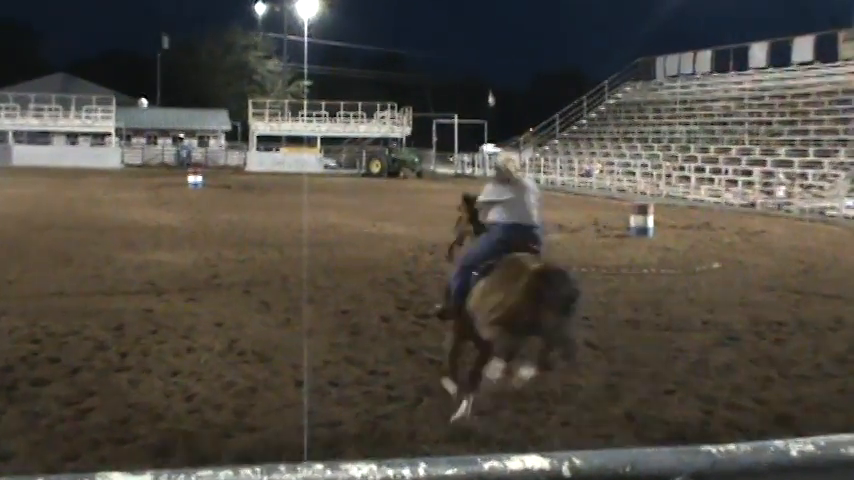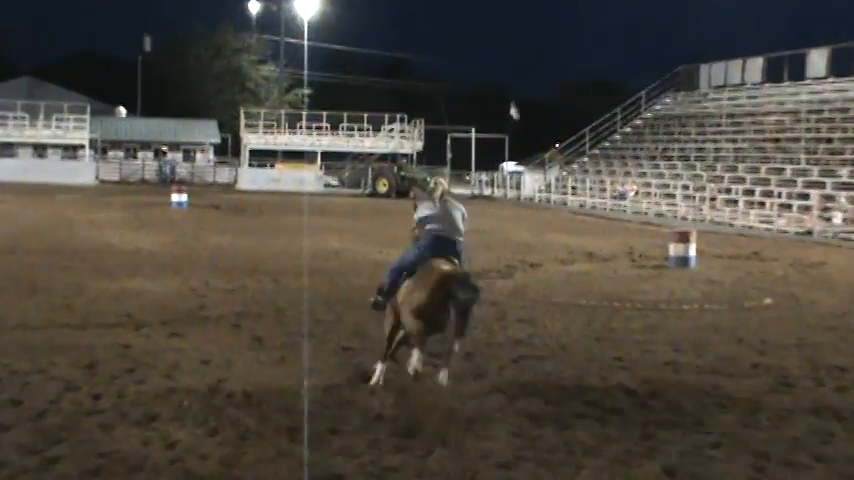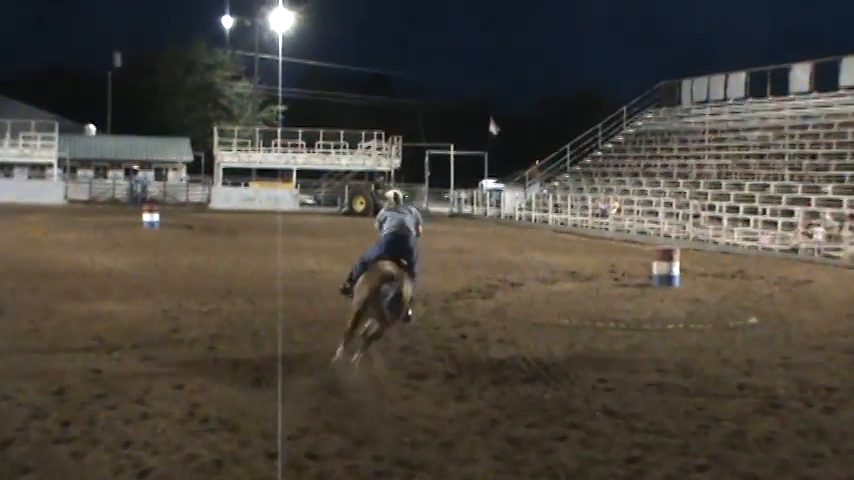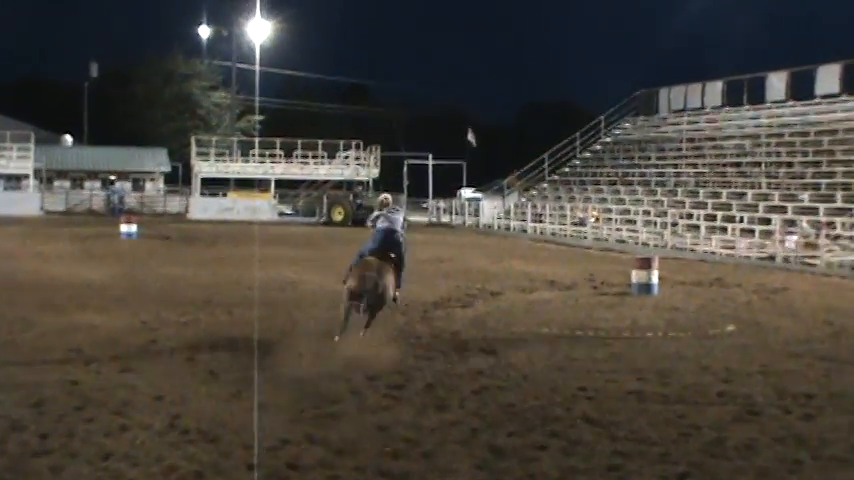
dt=0.3s
person 1, frame 1
left shoulder: (491, 186)
right shoulder: (530, 184)
left elbow: (482, 214)
right elbow: (536, 213)
left hip: (501, 232)
right hip: (532, 236)
person 1, frame 2
left shoulder: (424, 206)
right shoulder: (458, 206)
left elbow: (418, 227)
right elbow: (462, 225)
left hip: (430, 244)
right hip: (455, 249)
person 1, frame 3
left shoulder: (385, 211)
right shoulder: (413, 211)
left elbow: (379, 227)
right elbow: (419, 232)
left hip: (388, 243)
right hip: (408, 246)
left knee: (365, 261)
right knee: (410, 276)
left ankle: (351, 285)
person 1, frame 4
left shoulder: (377, 213)
right shoulder: (400, 211)
left elbow: (369, 223)
right elbow: (403, 226)
left hip: (380, 236)
right hip: (397, 239)
left knee: (362, 254)
right knee: (399, 265)
right ankle: (395, 290)
